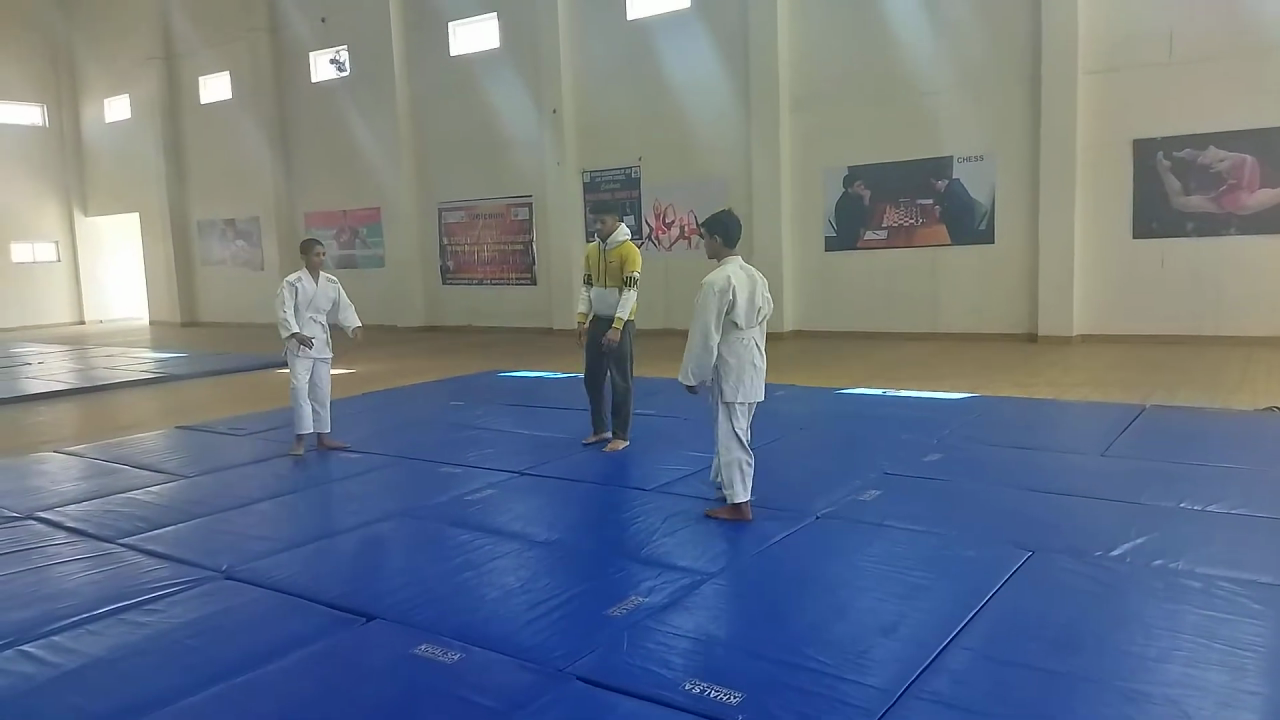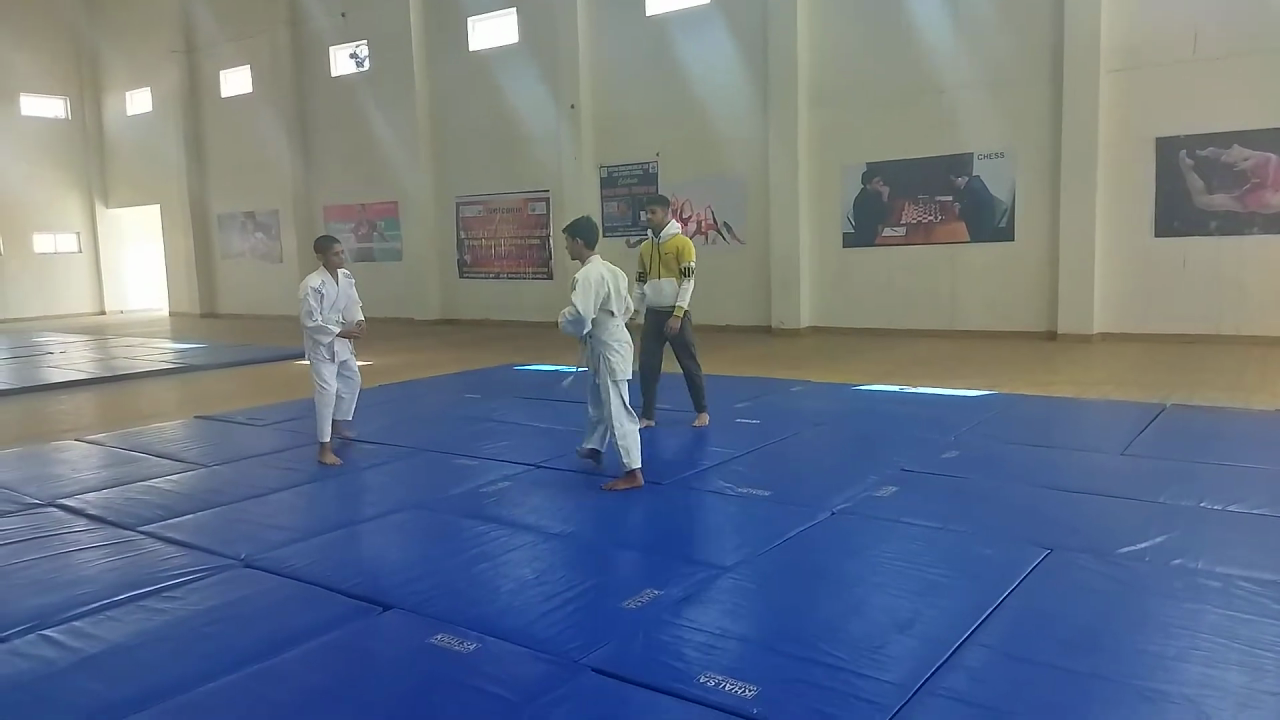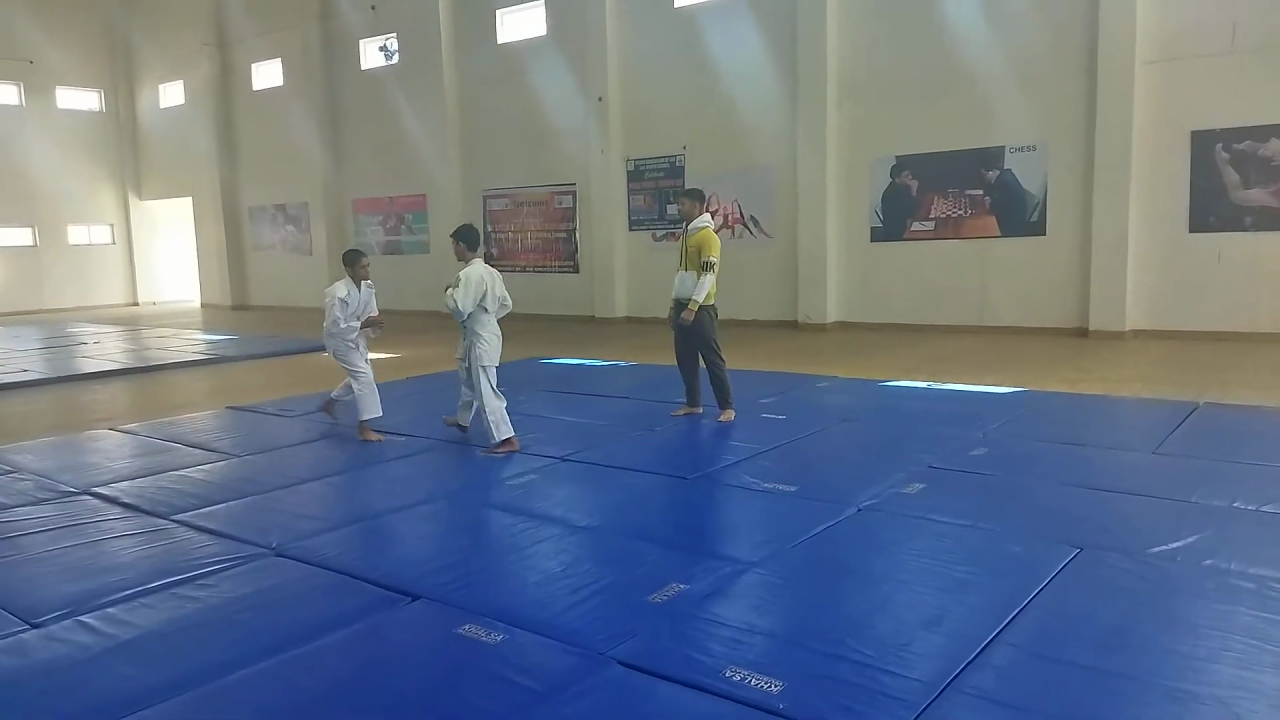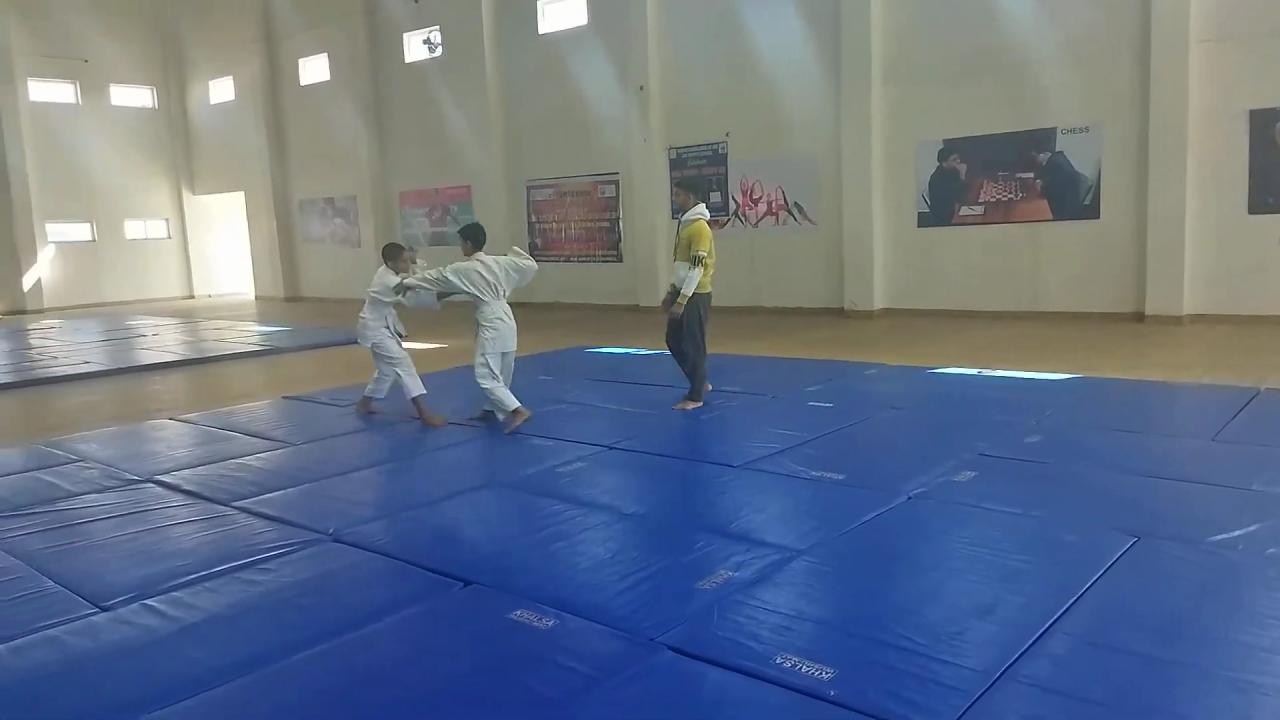
dt=1s
person 1, frame 1
left shoulder: (716, 281)
right shoulder: (755, 276)
left elbow: (704, 334)
left wrist: (691, 375)
left hip: (730, 363)
right hip: (753, 359)
left knee: (731, 433)
right knee: (737, 428)
left ankle: (738, 503)
right ankle: (731, 481)
person 1, frame 2
left shoulder: (586, 275)
right shoulder: (613, 270)
left elbow: (579, 317)
right elbow: (627, 309)
left wrist: (563, 320)
left hip: (606, 348)
right hip: (616, 341)
left knee: (617, 410)
right knee: (598, 402)
left ankle: (632, 472)
right ankle: (594, 447)
person 1, frame 3
left shoulder: (468, 274)
right shoulder: (491, 272)
left elbow: (459, 309)
right elbow: (505, 305)
left wrist: (450, 293)
left hip: (479, 338)
right hip: (486, 333)
left knee: (487, 391)
right knee: (468, 381)
left ankle: (507, 439)
right ankle: (462, 420)
person 1, frame 4
left shoulder: (463, 269)
right shoulder: (500, 262)
left elbow: (436, 277)
right elbow: (530, 266)
left wrist: (408, 282)
right wrist: (514, 252)
left hip: (491, 326)
right hip: (506, 322)
left knee: (487, 377)
right knee: (499, 373)
left ankle: (517, 410)
right ankle: (492, 409)
person 2, frame 1
left shoulder: (629, 250)
right shoulder: (591, 250)
left elbow: (630, 292)
right elbow: (587, 287)
left wrist: (616, 327)
right wrist: (582, 319)
left hip: (620, 324)
right hip: (597, 322)
left knee: (620, 381)
right knee: (592, 378)
left ankle: (621, 435)
right ankle: (601, 429)
person 2, frame 2
left shoulder: (682, 243)
right shoulder: (645, 247)
left elbow: (688, 281)
right elbow: (640, 282)
left wrist: (677, 315)
left hip: (675, 315)
right hip: (652, 314)
left knee: (689, 364)
right knee: (647, 367)
left ankle: (702, 411)
right ankle: (647, 416)
person 2, frame 3
left shoulder: (708, 237)
right shoulder: (685, 236)
left elbow: (707, 275)
left wrist: (692, 308)
right wrist: (674, 305)
left hip: (700, 308)
right hip: (683, 306)
left knee: (712, 358)
right knee: (685, 358)
left ankle: (727, 407)
right ankle: (693, 404)
person 2, frame 4
left shoulder: (700, 227)
right shoulder: (684, 224)
left elbow: (697, 268)
left wrist: (682, 301)
right wrist: (671, 292)
left hip: (695, 296)
right hip: (681, 293)
left knee: (694, 346)
right knee: (673, 341)
left ankle: (696, 396)
right ankle: (700, 381)
person 3, frame 1
left shoulder: (331, 282)
right shoulder: (292, 282)
left elbow: (344, 308)
right elbow: (284, 313)
left wrist: (355, 326)
right wrist: (296, 335)
left hip: (321, 342)
right hip: (300, 343)
left knee: (321, 392)
right knee: (300, 388)
left ankle: (322, 437)
right ankle: (301, 438)
person 3, frame 2
left shoulder: (346, 277)
right shoulder: (312, 285)
left elbow: (352, 304)
right elbow: (310, 321)
left wrist: (358, 321)
right wrist: (339, 333)
left hip: (340, 340)
right hip: (321, 344)
left knee: (350, 381)
right knee: (327, 390)
left ankle: (337, 425)
right ankle: (324, 448)
person 3, frame 3
left shoulder: (368, 286)
right shoulder: (339, 294)
left elbow: (369, 312)
right elbow: (335, 327)
left wrist: (375, 324)
right wrist: (363, 324)
left hip: (354, 337)
right hip: (339, 340)
left knee: (361, 376)
right knee: (363, 376)
left ankle: (331, 402)
right ankle: (364, 428)
person 3, frame 4
left shoulder: (387, 273)
right shoulder: (389, 282)
right elbow: (414, 296)
left hip: (381, 326)
right hip: (374, 329)
left knee: (387, 368)
right knee: (402, 364)
left ankle: (365, 402)
right ankle: (424, 413)
